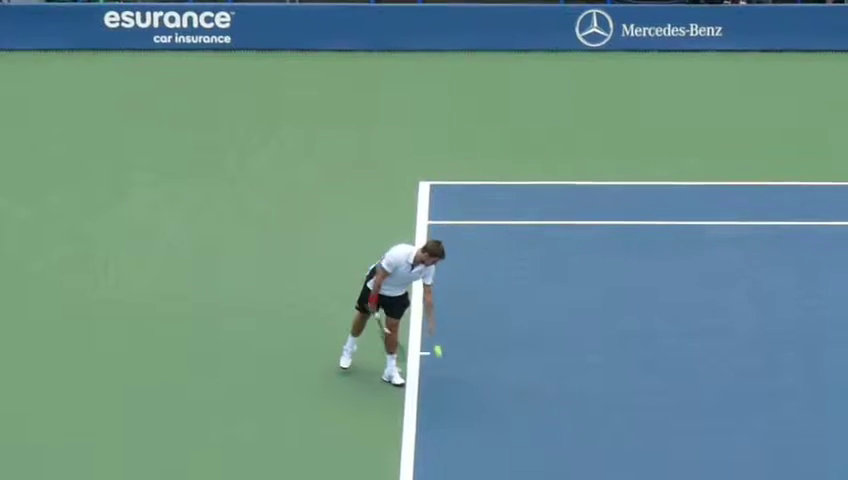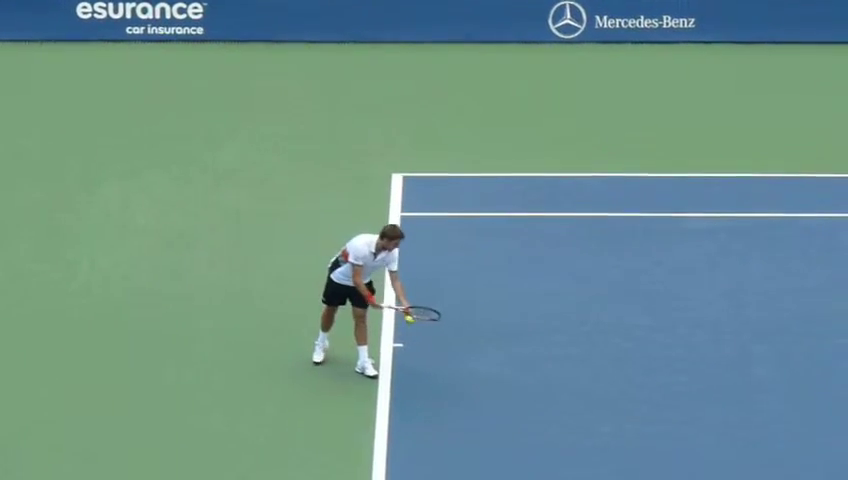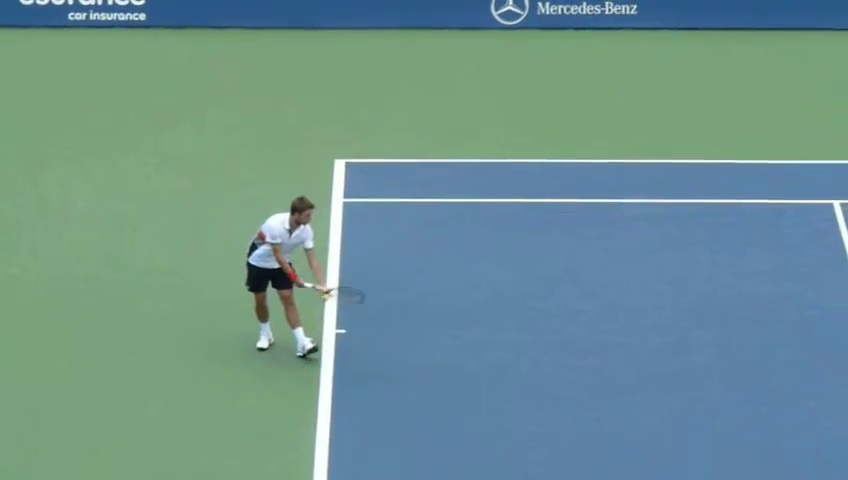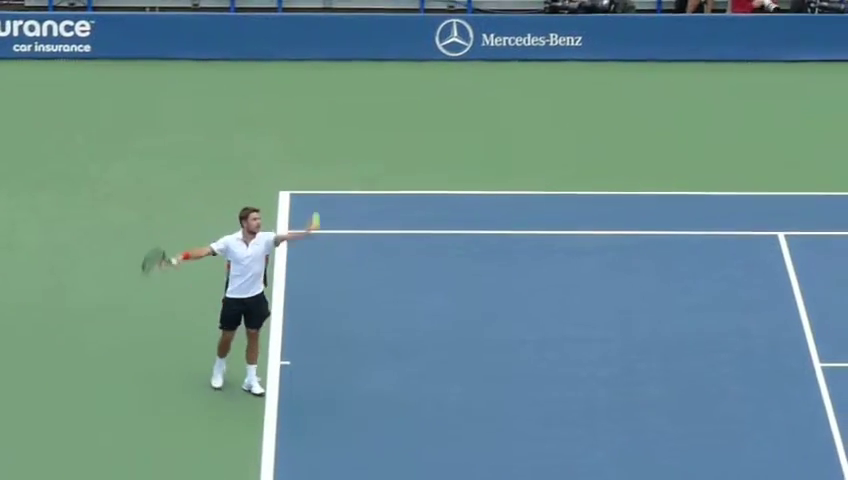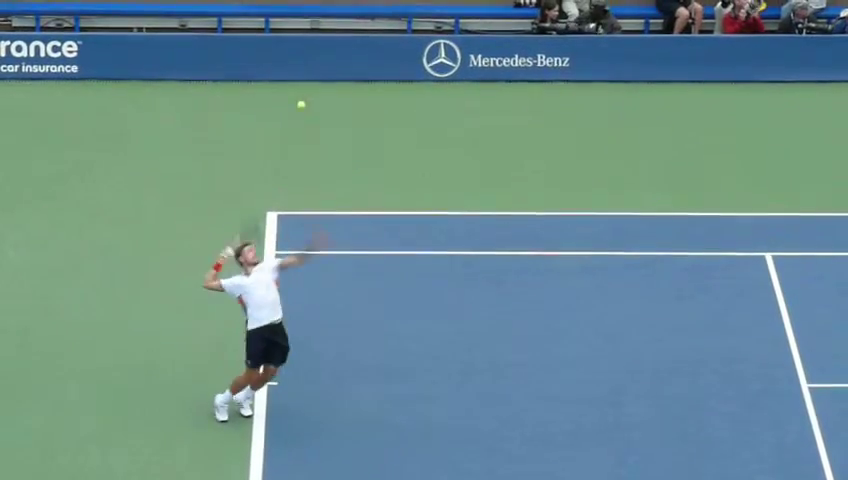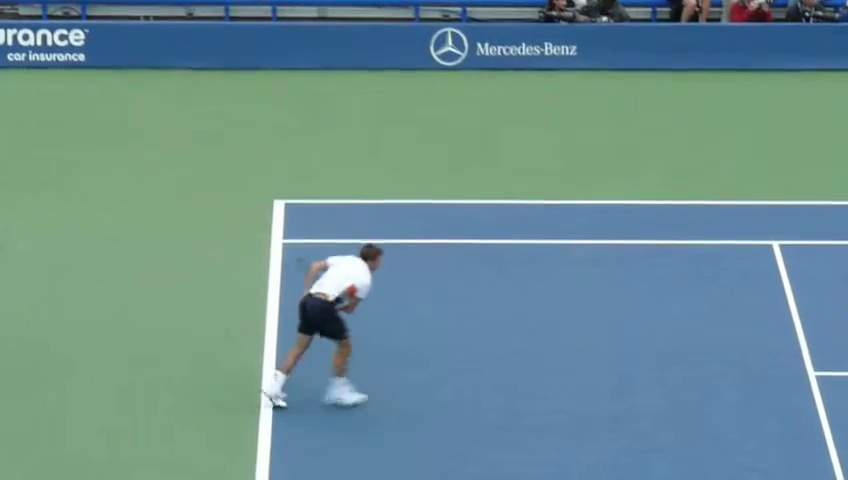
dt=0.7s
person 1, frame 1
left shoulder: (429, 268)
right shoulder: (398, 254)
left elbow: (428, 293)
right elbow: (380, 279)
left wrist: (430, 321)
right wrist: (372, 301)
left hip: (397, 294)
right hip: (376, 287)
left knee: (393, 326)
right knee: (363, 316)
left ankle: (391, 370)
right ankle: (349, 349)
person 1, frame 2
left shoulder: (391, 253)
right shoulder: (360, 246)
left elbow: (395, 280)
right elbow: (356, 278)
left wrist: (404, 302)
right wrist: (370, 298)
left hip: (362, 282)
right hip: (338, 278)
left knee: (360, 318)
right knee: (330, 311)
left ankle: (363, 362)
right ankle: (321, 344)
person 1, frame 3
left shoulder: (306, 230)
right shoulder: (274, 224)
left elbow: (311, 257)
right elbow: (279, 256)
left wrist: (321, 282)
right wrist: (295, 277)
left hip: (281, 265)
right hip: (258, 264)
left knee: (288, 300)
right knee: (260, 300)
left ankle: (302, 343)
right ankle: (265, 334)
person 1, frame 4
left shoulder: (265, 239)
right shoulder: (229, 241)
left elbow: (283, 237)
right elbow: (205, 251)
left wrist: (305, 233)
right wrist: (182, 257)
left hip: (256, 297)
right hip: (233, 297)
left knee: (253, 336)
right knee: (227, 337)
left ankle: (251, 379)
right ankle: (219, 369)
person 1, frame 5
left shoulder: (268, 267)
right shoulder: (238, 281)
left elbow: (294, 261)
right elbow: (208, 284)
left wrist: (311, 248)
right wrist: (219, 262)
left hip: (276, 328)
right hip: (256, 330)
left knee: (270, 372)
right knee: (250, 375)
left ankle: (243, 398)
right ankle: (221, 400)
person 1, frame 6
left shoulder: (343, 260)
right shoulder: (365, 279)
left elbow: (315, 266)
right elbow: (350, 308)
left wrist: (308, 289)
left hip: (308, 301)
right hip: (324, 308)
left knee: (300, 347)
right knee: (345, 346)
left ankle: (274, 388)
right ankle: (339, 392)
